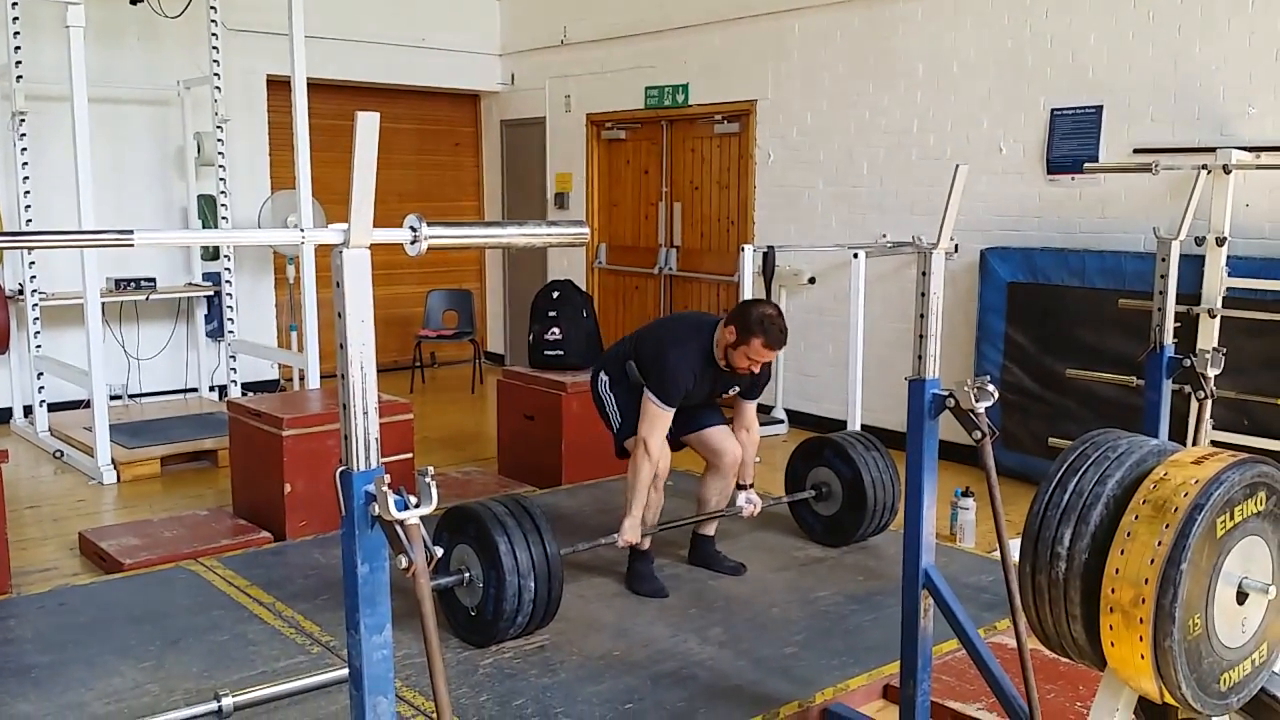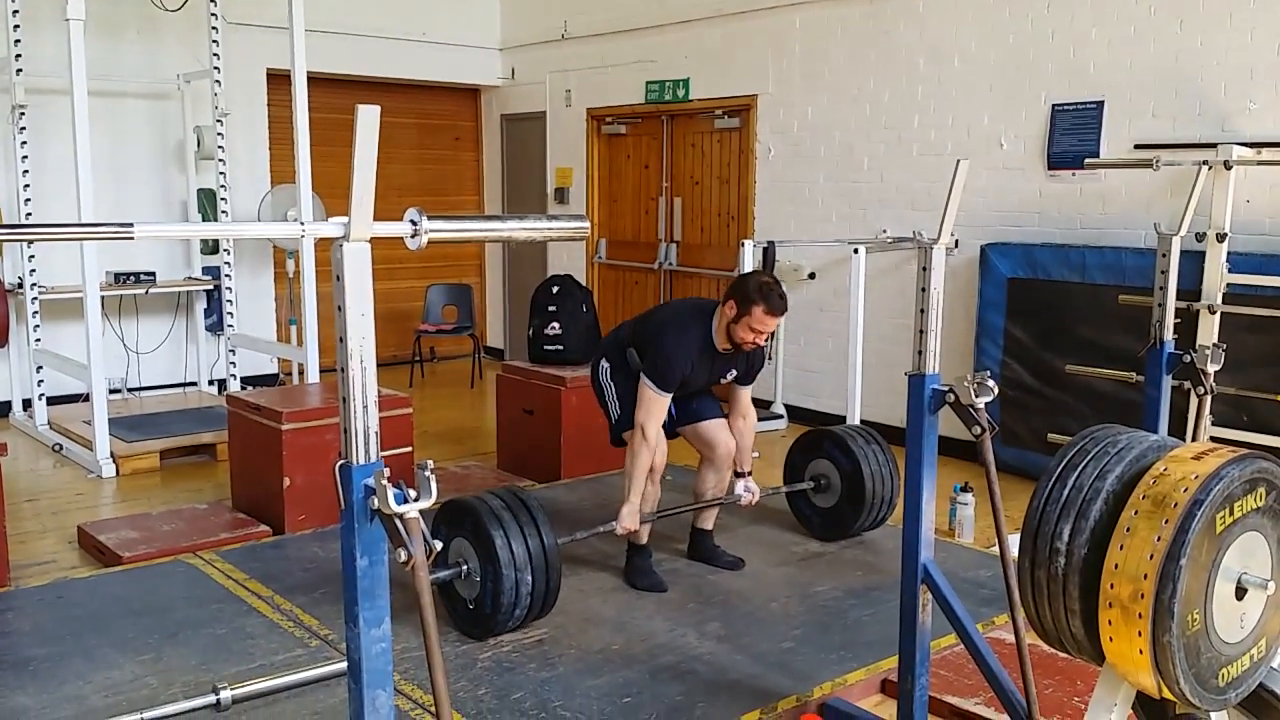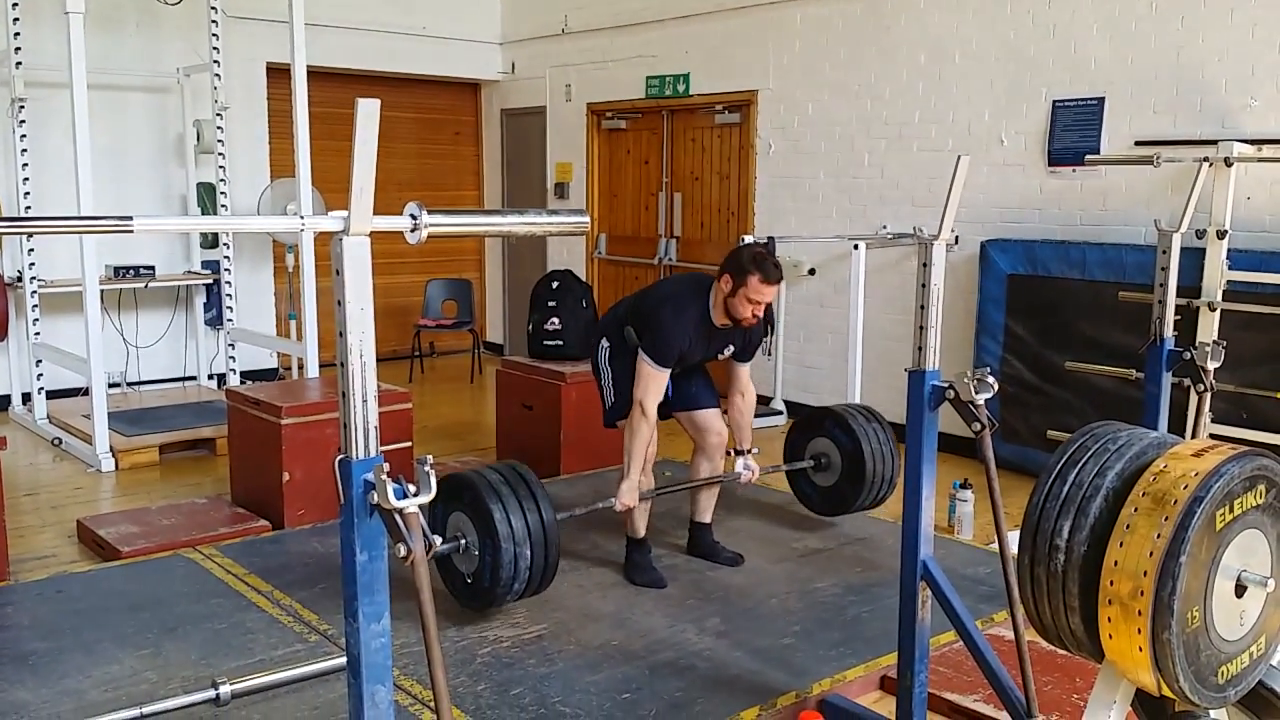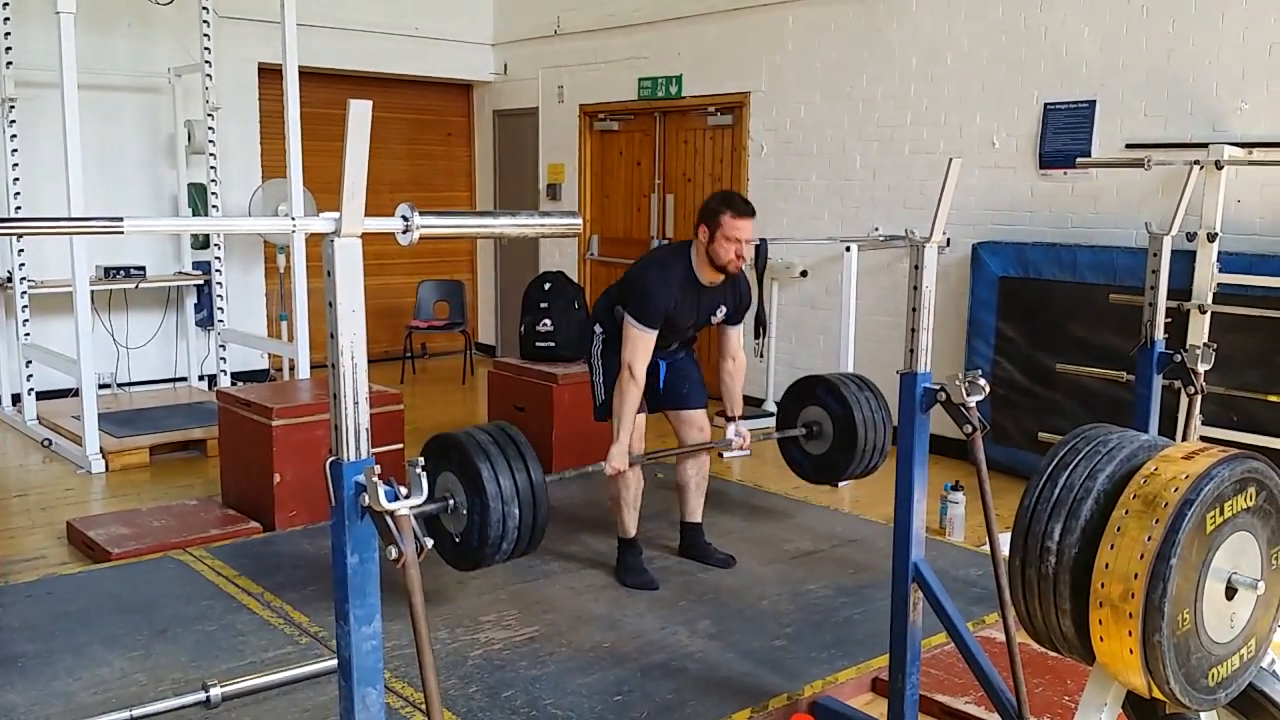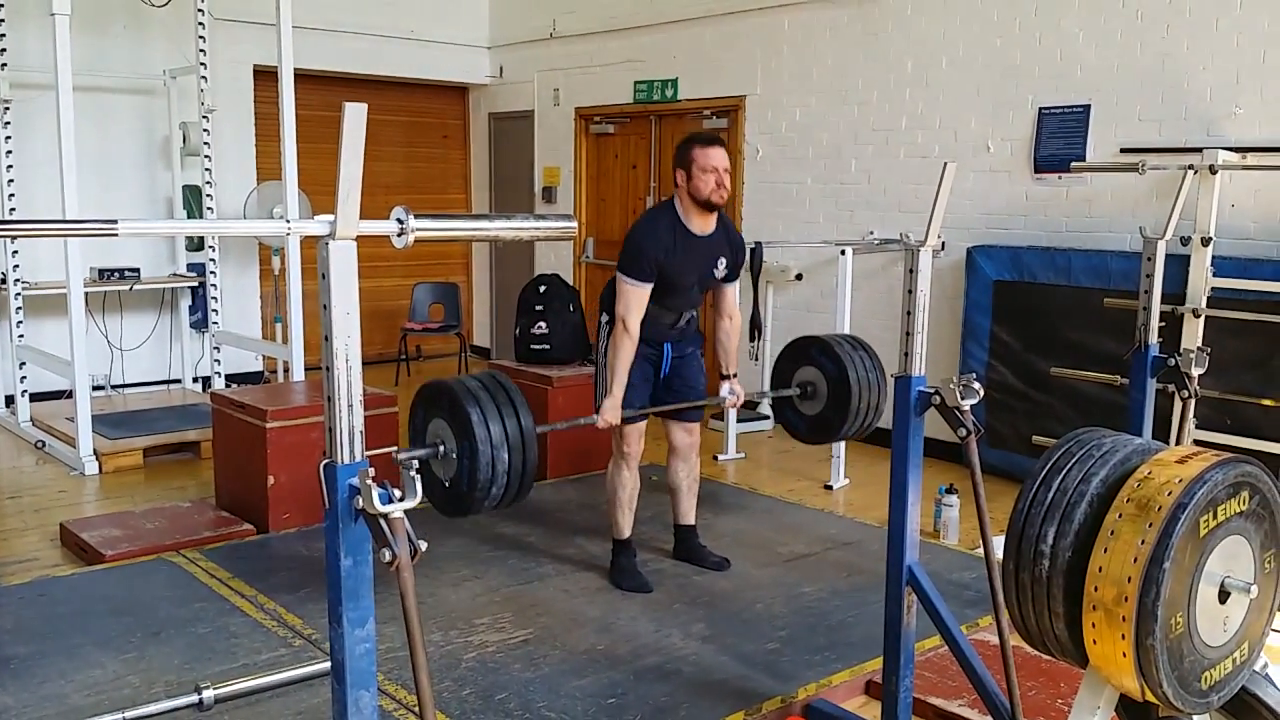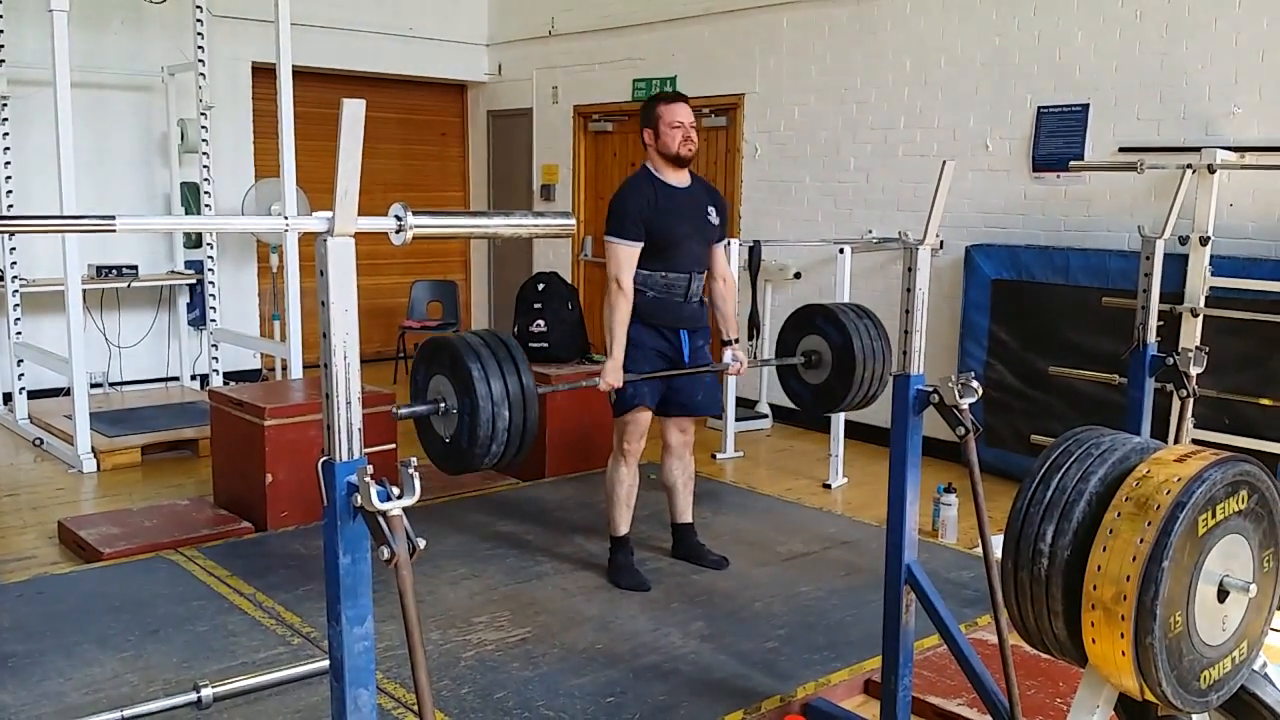
dt=0.3s
person 1, frame 1
left shoulder: (755, 362)
right shoulder: (679, 358)
left elbow: (747, 426)
right elbow: (649, 442)
left wrist: (745, 487)
right wrist: (633, 518)
right hip: (622, 383)
left knee: (728, 454)
right knee: (658, 463)
left ankle: (702, 545)
right ankle: (640, 560)
person 1, frame 2
left shoulder: (750, 350)
right shoulder: (679, 341)
left elbow: (743, 412)
right elbow: (647, 429)
left wrist: (744, 475)
right wrist: (630, 505)
right hip: (623, 371)
left knee: (723, 448)
right knee: (655, 457)
left ankle: (701, 541)
right ankle: (638, 555)
person 1, frame 3
left shoulder: (750, 326)
right shoulder: (675, 317)
left elbow: (742, 390)
right elbow: (645, 405)
left wrist: (744, 453)
right wrist: (629, 480)
left hip: (681, 361)
right hip: (623, 351)
left knee: (715, 437)
right knee: (645, 448)
left ankle: (701, 535)
right ankle: (637, 550)
person 1, frame 4
left shoulder: (736, 287)
right shoulder: (659, 279)
left elbow: (732, 356)
right elbow: (633, 368)
left wrist: (734, 418)
right wrist: (619, 444)
left hip: (673, 346)
right hip: (618, 339)
left knee: (698, 436)
right knee: (635, 446)
left ankle: (692, 537)
right ankle: (628, 552)
person 1, frame 5
left shoulder: (730, 240)
right shoulder: (652, 233)
left elbow: (727, 313)
right elbow: (628, 322)
left wrist: (730, 377)
right wrist: (613, 397)
left hip: (681, 338)
right hip: (631, 336)
left knee: (687, 440)
right knee: (629, 443)
left ankle: (686, 538)
right ankle: (623, 553)
person 1, frame 6
left shoulder: (709, 197)
right shoulder: (635, 196)
left elbow: (721, 275)
right elbow: (620, 281)
left wrist: (730, 340)
right wrist: (614, 357)
left hip: (692, 333)
right hip: (642, 334)
left knee: (681, 439)
right knee: (630, 443)
left ankle: (684, 537)
right ankle: (620, 552)
